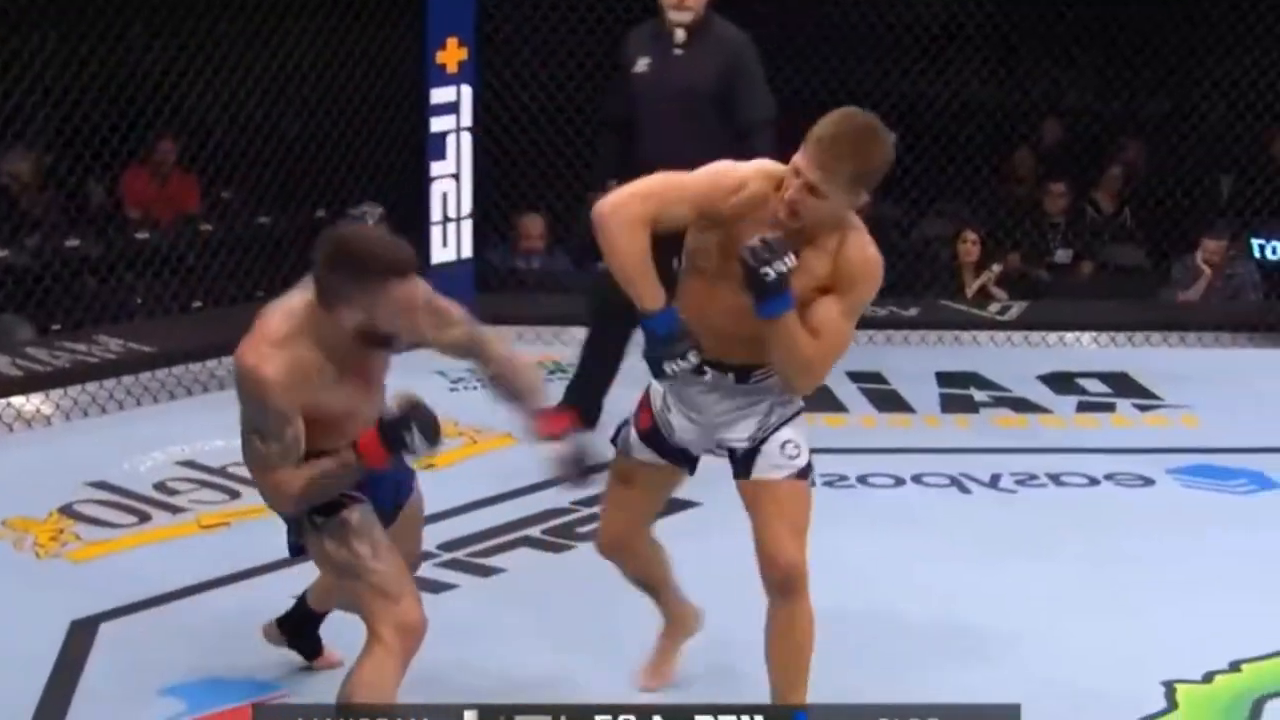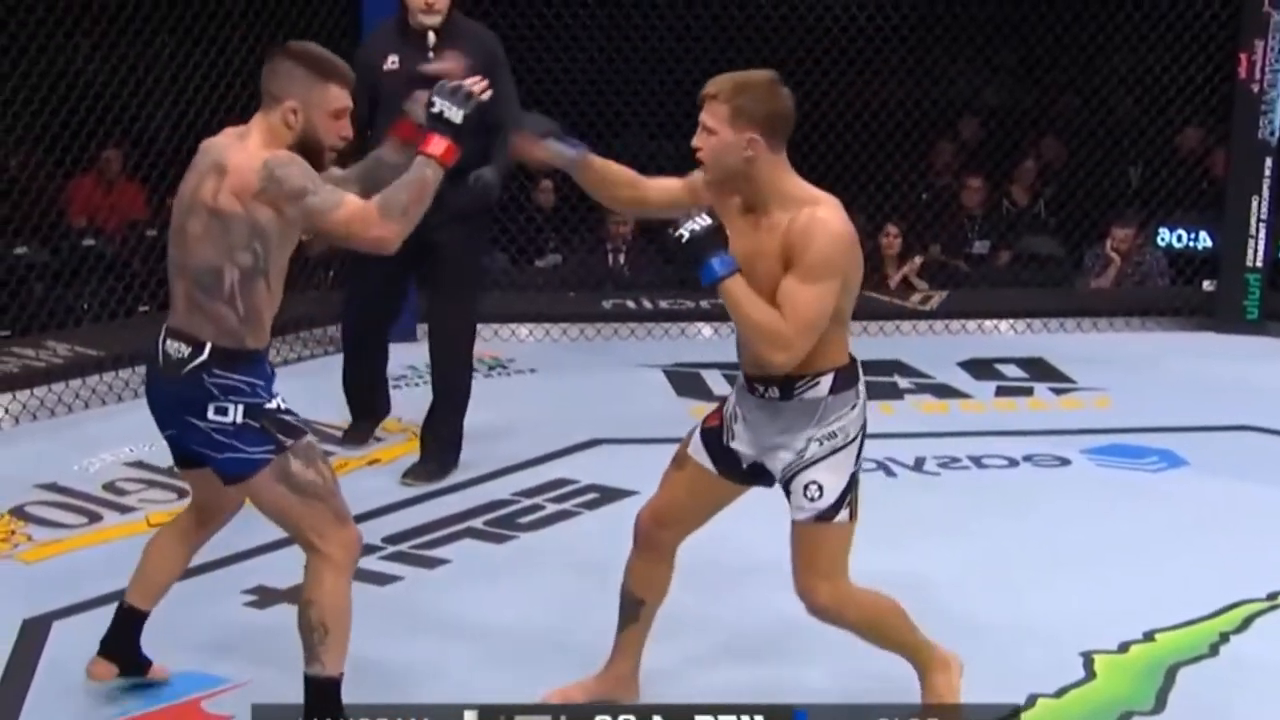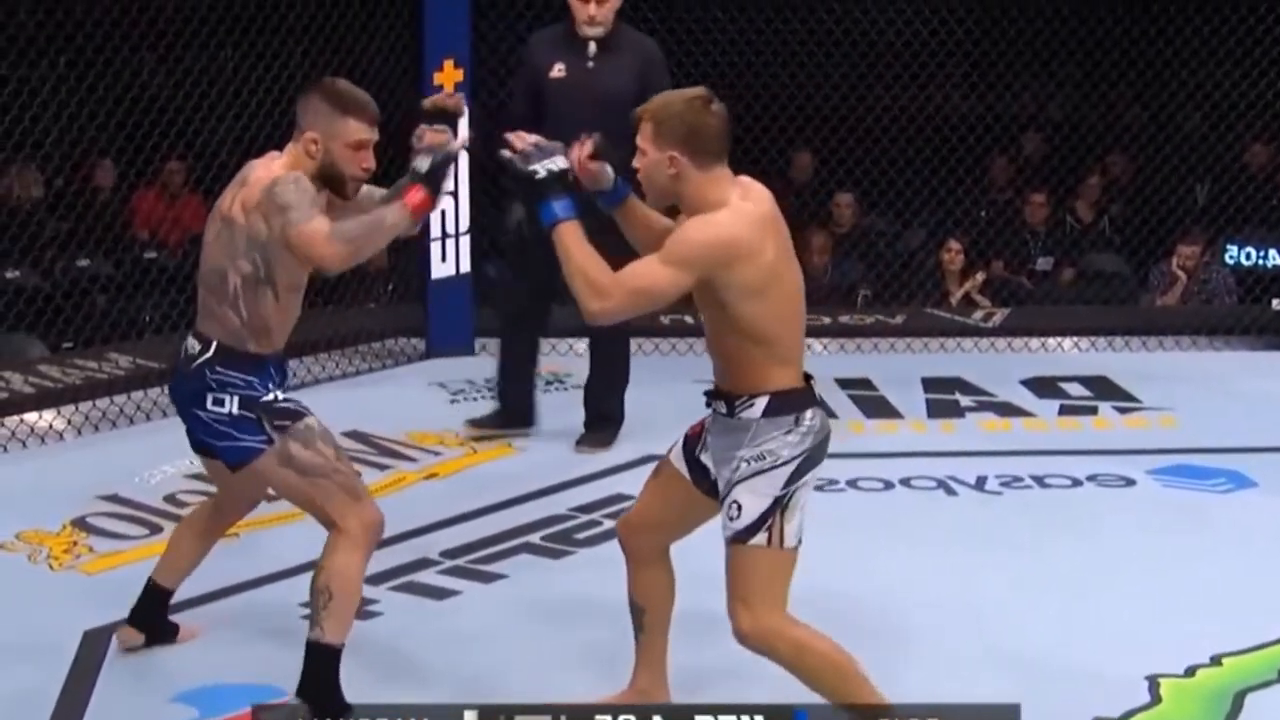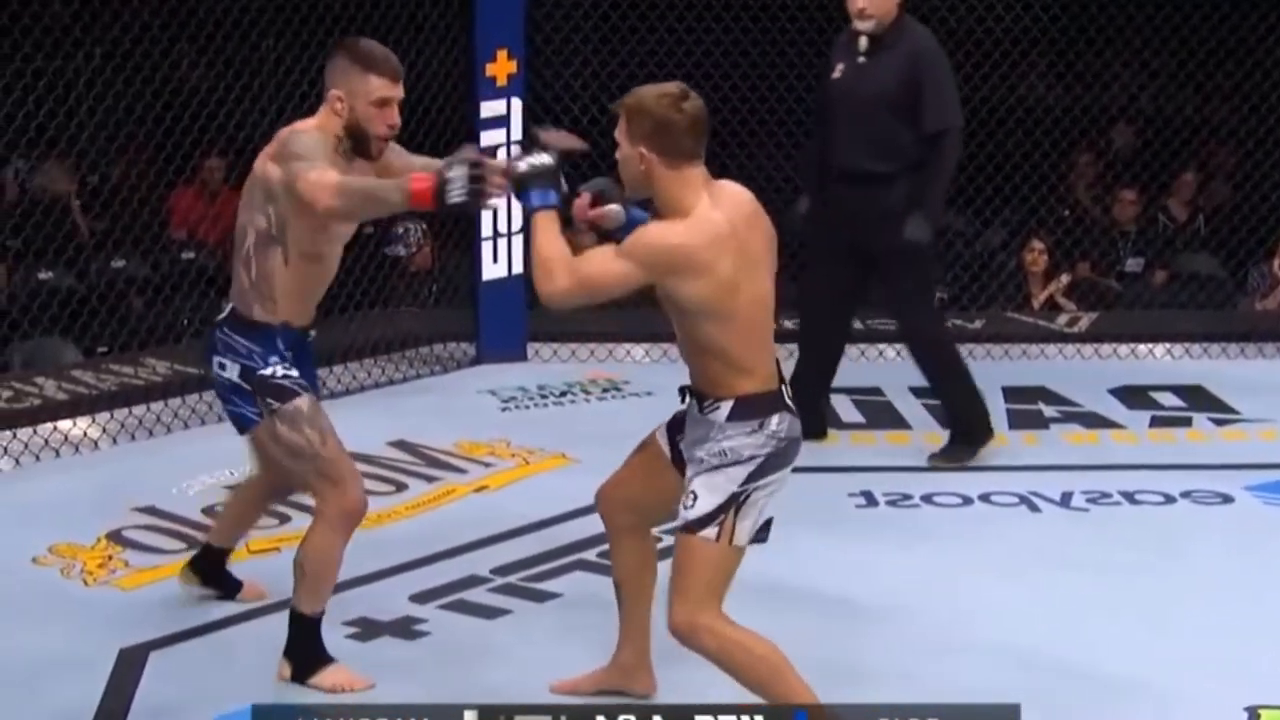
dt=1s
person 1, frame 1
left shoulder: (858, 262)
right shoulder: (734, 186)
left elbow: (803, 375)
right elbow: (614, 213)
left wrist: (776, 299)
right wrist: (658, 318)
left hip: (766, 399)
right hip: (683, 382)
left knee: (785, 569)
right knee: (616, 538)
right ankle: (677, 617)
person 1, frame 2
left shoulder: (823, 227)
right shoulder: (723, 191)
left elbow: (782, 348)
right elbow: (639, 195)
left wrist: (717, 266)
right wrist: (565, 154)
left hip: (819, 413)
right hip: (751, 403)
left knee: (823, 593)
right knee: (654, 526)
left ankle: (934, 665)
right ankle: (618, 676)
person 1, frame 3
left shoulder: (723, 233)
right shoulder: (743, 194)
left elbow: (603, 300)
right elbow: (667, 248)
left wrist: (555, 202)
right wrist: (609, 189)
left hip: (775, 430)
right hip: (734, 418)
left knee: (758, 622)
right knee: (640, 531)
left ankle: (887, 712)
right ankle: (648, 688)
person 1, frame 4
left shoulder: (675, 242)
right shoulder: (732, 198)
left elbow: (557, 287)
left wrist: (541, 196)
right wrist: (627, 224)
left hip: (746, 432)
right hip: (714, 413)
left knee: (694, 619)
right knee: (618, 504)
right ankle: (631, 665)
person 2, frame 1
left shoulder: (400, 293)
right shoulder: (268, 366)
left elbow: (479, 344)
right elbow: (282, 491)
right wrist: (373, 453)
left hip: (368, 452)
right hip: (313, 485)
left knee: (400, 560)
right knee: (400, 624)
left ankle: (296, 626)
person 2, frame 2
left shoulder: (226, 149)
right shoulder: (270, 169)
left elbow: (342, 192)
right elbow: (380, 229)
left wrist: (411, 131)
right wrist: (440, 141)
left hip: (178, 371)
right hip: (227, 386)
left knee: (207, 510)
right knee: (335, 545)
left ankle: (118, 649)
person 2, frame 3
left shoulder: (300, 179)
right shoulder: (283, 185)
left elbow: (384, 214)
right elbow: (330, 252)
left wrist: (426, 159)
right wrist: (422, 190)
left hip: (212, 374)
right hip: (237, 383)
left knee: (232, 502)
right knee: (358, 521)
left ankle: (146, 620)
person 2, frame 4
left shoulder: (366, 151)
right shoulder: (302, 145)
left elbow: (438, 178)
right elbow: (330, 199)
left wrist: (476, 174)
right wrist: (430, 191)
left hip: (284, 343)
right hip: (256, 349)
left knee: (280, 476)
right knee: (344, 499)
left ankle: (208, 566)
right ankle: (302, 655)
person 3, frame 1
left shoulder: (731, 47)
right shoulder: (639, 42)
left elbow: (757, 132)
right elbow: (617, 123)
right wrist: (604, 182)
right knee: (611, 300)
right ankle: (581, 405)
person 3, frame 2
left shoulder: (480, 45)
right shoulder: (379, 45)
left elbow: (507, 123)
right elbow: (353, 123)
left wrist: (494, 168)
left hip: (458, 204)
left knee: (451, 328)
right knee: (364, 315)
left ankle: (441, 447)
right ankle: (368, 408)
person 3, frame 3
left shoulder: (643, 55)
right shoulder: (543, 49)
right elbow: (520, 126)
right knee: (521, 303)
left ankle: (604, 417)
right ankle: (514, 409)
person 3, frame 4
left shoulder: (920, 50)
right shoulder: (844, 47)
left elbow: (946, 139)
left wrist: (924, 213)
right wrist: (813, 192)
left hip: (895, 206)
right hip: (842, 200)
left knee: (917, 319)
right knee: (820, 311)
left ankle: (971, 425)
right ankle: (806, 417)
